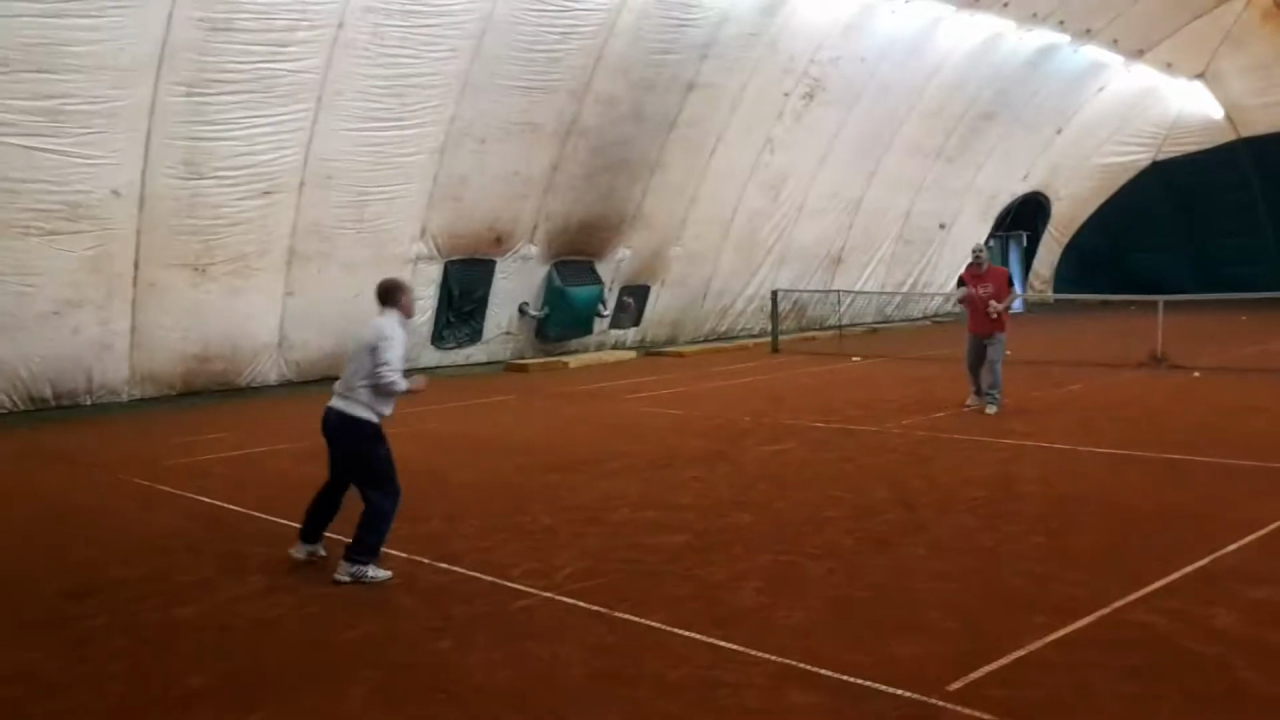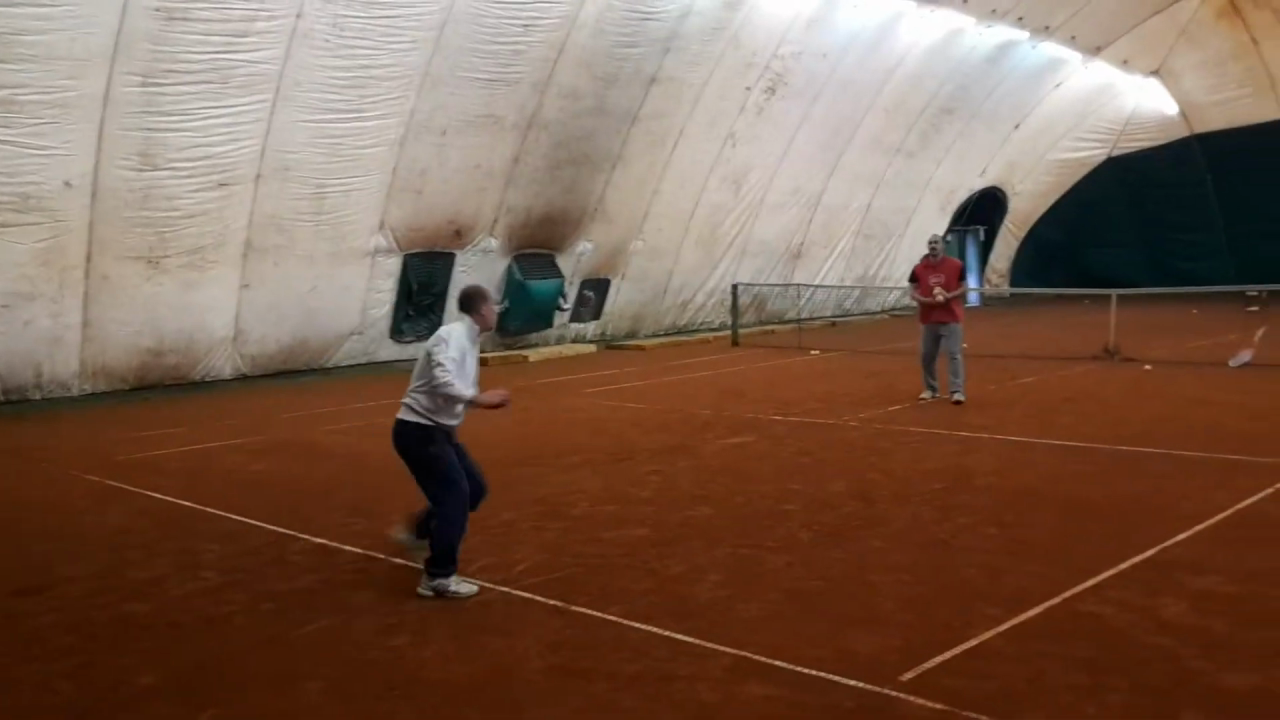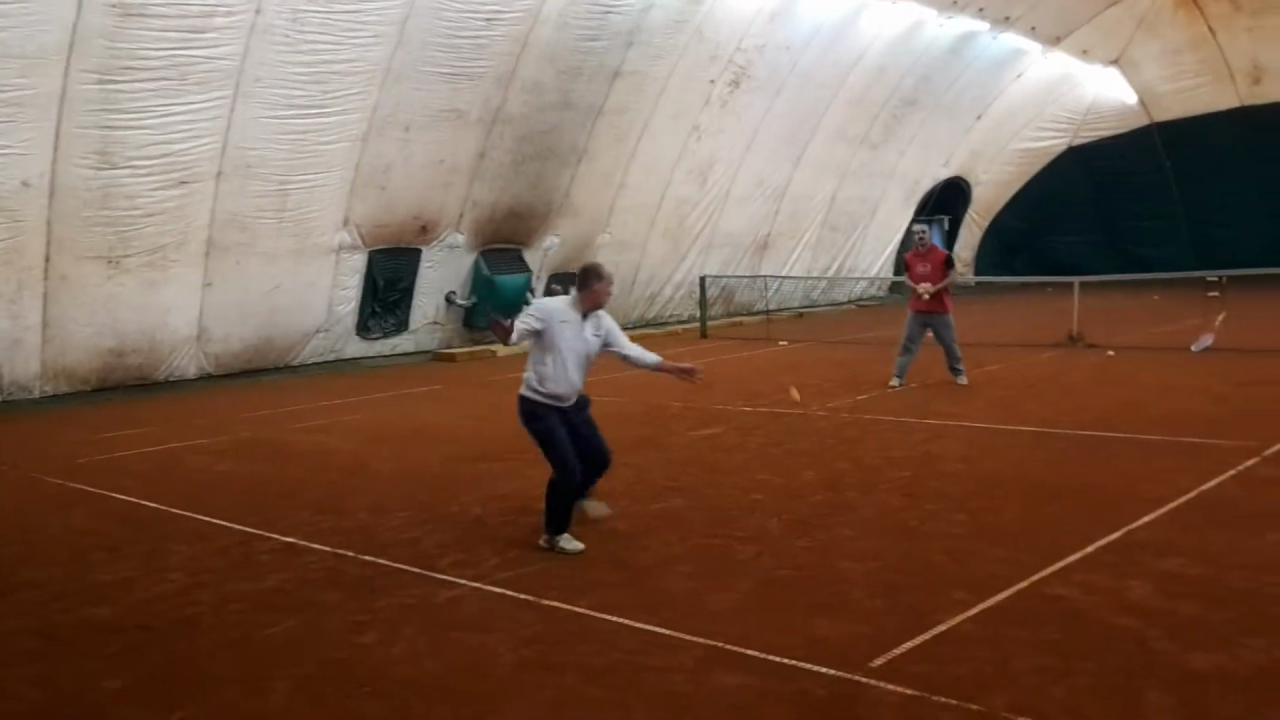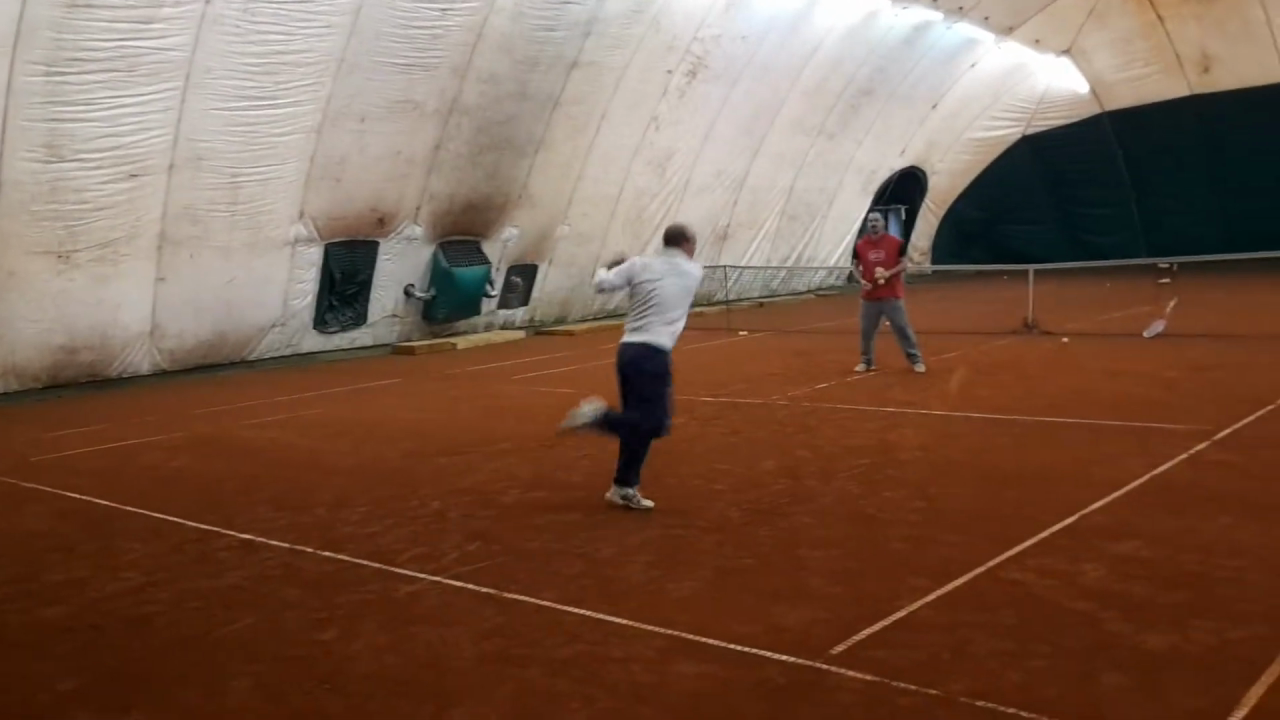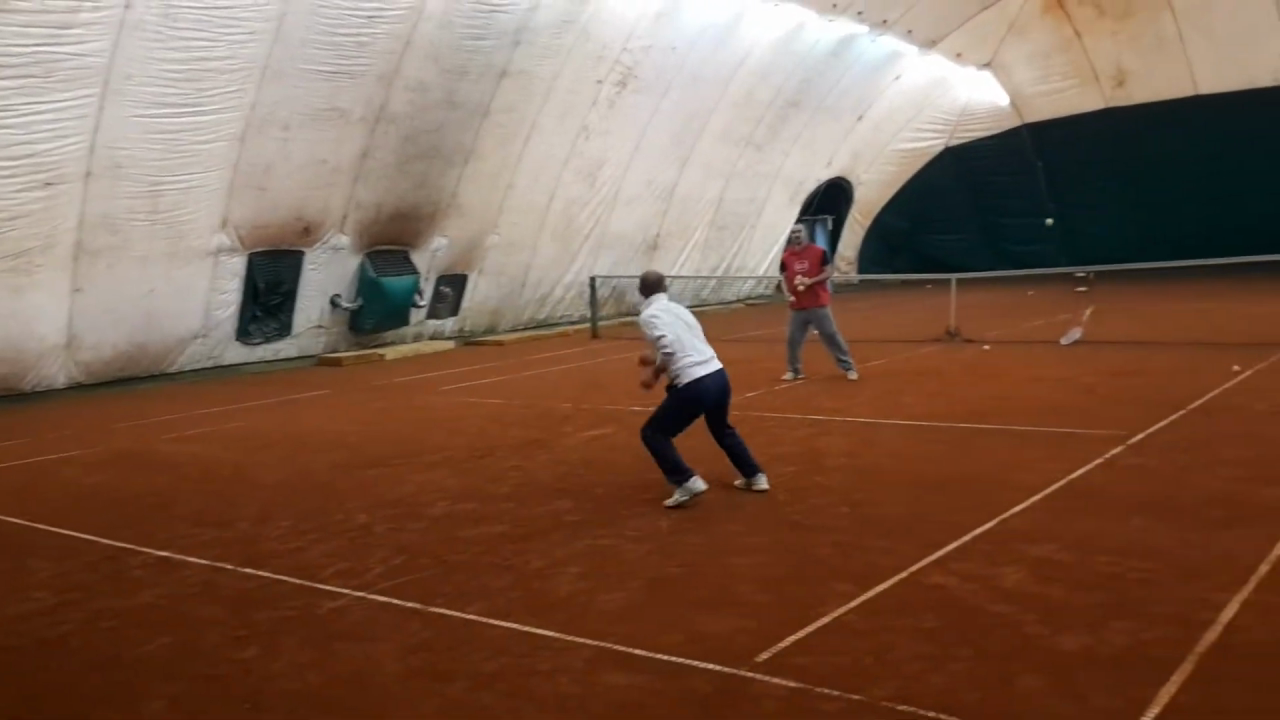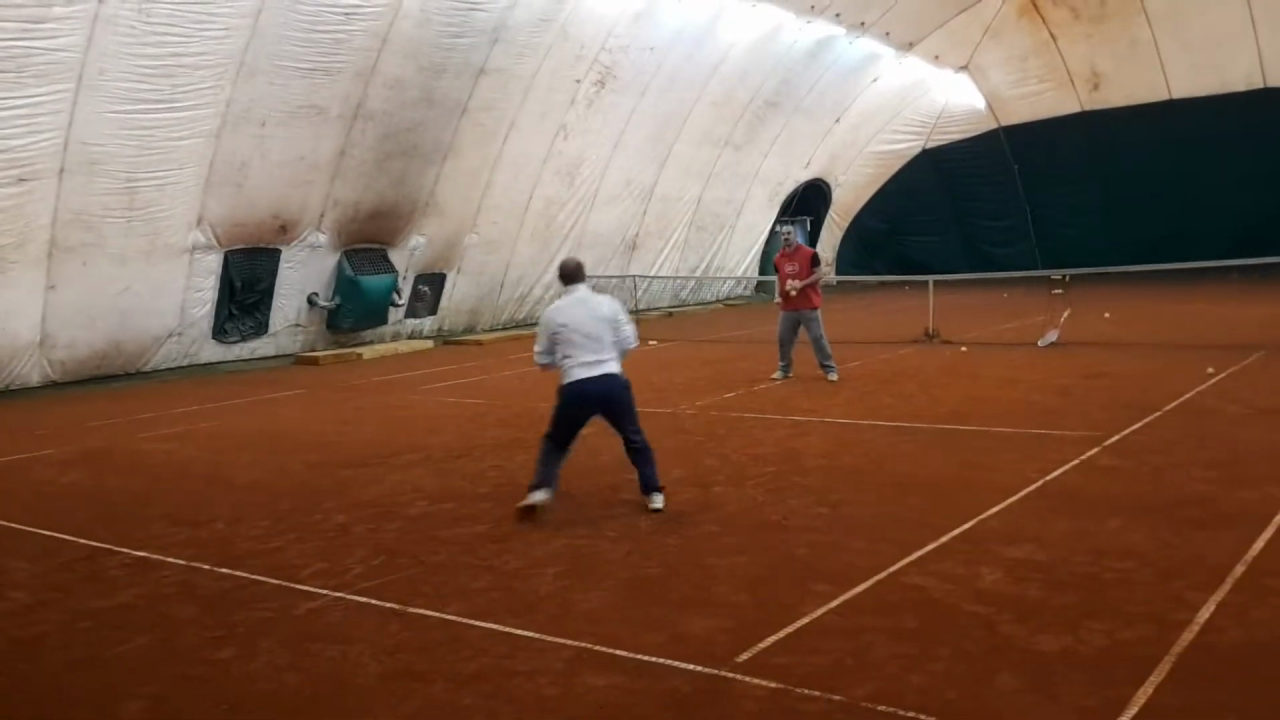
dt=0.5s
person 1, frame 1
left shoulder: (378, 327)
right shoulder: (392, 332)
right elbow: (386, 380)
left wrist: (402, 383)
right wrist: (409, 386)
left hip: (336, 415)
right hip: (357, 423)
left knee: (338, 482)
right knee: (384, 494)
left ankle: (308, 543)
right ankle: (357, 564)
person 1, frame 2
left shoulder: (467, 340)
right shoulder: (451, 336)
right elbow: (443, 382)
left wrist: (486, 400)
right wrist: (479, 399)
left hip: (436, 430)
right hip: (417, 430)
left knee: (474, 488)
right knee: (454, 497)
left ankle: (419, 532)
right ankle: (438, 578)
person 1, frame 3
left shoulder: (602, 322)
right shoulder: (546, 309)
left elbow: (630, 350)
right elbow: (514, 334)
left wrist: (671, 368)
right wrist: (505, 333)
left hip: (571, 404)
right hip: (538, 405)
left knee: (599, 458)
right knee: (567, 468)
left ankle: (575, 497)
right ankle: (555, 534)
person 1, frame 4
left shoulder: (640, 264)
right shoulder: (692, 271)
left elbow: (601, 284)
left wrist: (607, 267)
left hip: (629, 351)
right hip: (652, 356)
left knee: (641, 422)
right knee: (651, 424)
left ankle: (624, 488)
right ankle: (598, 413)
person 1, frame 5
left shoulder: (649, 315)
right shoulder: (679, 310)
left elbow: (668, 347)
left wrist: (656, 372)
right wrist: (659, 364)
left hip: (694, 387)
right hip: (719, 377)
left knee: (653, 434)
right knee: (722, 430)
left ankle: (687, 482)
right ankle: (755, 476)
person 1, frame 6
left shoulder: (551, 313)
right shoulder: (609, 304)
left elbow: (542, 360)
right elbow: (628, 343)
left hip: (576, 388)
right hip: (611, 382)
left knee: (554, 443)
right knee: (635, 440)
left ankle: (539, 492)
right ankle: (654, 494)
